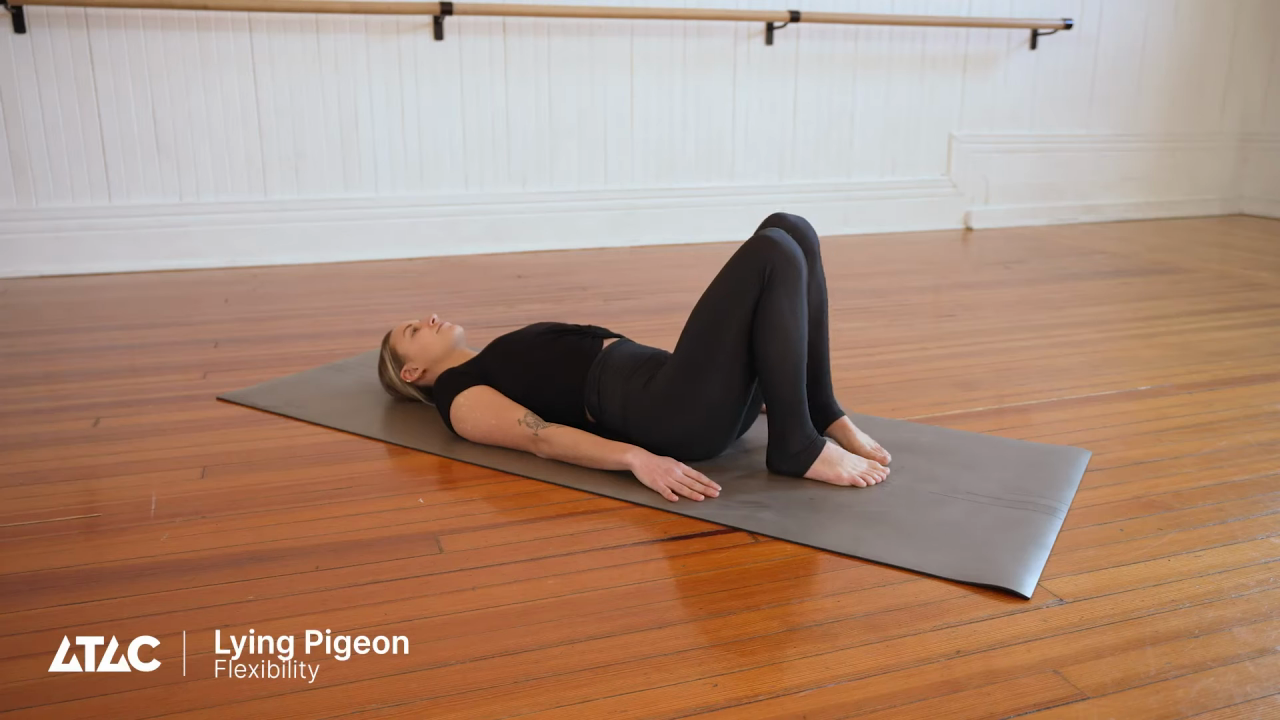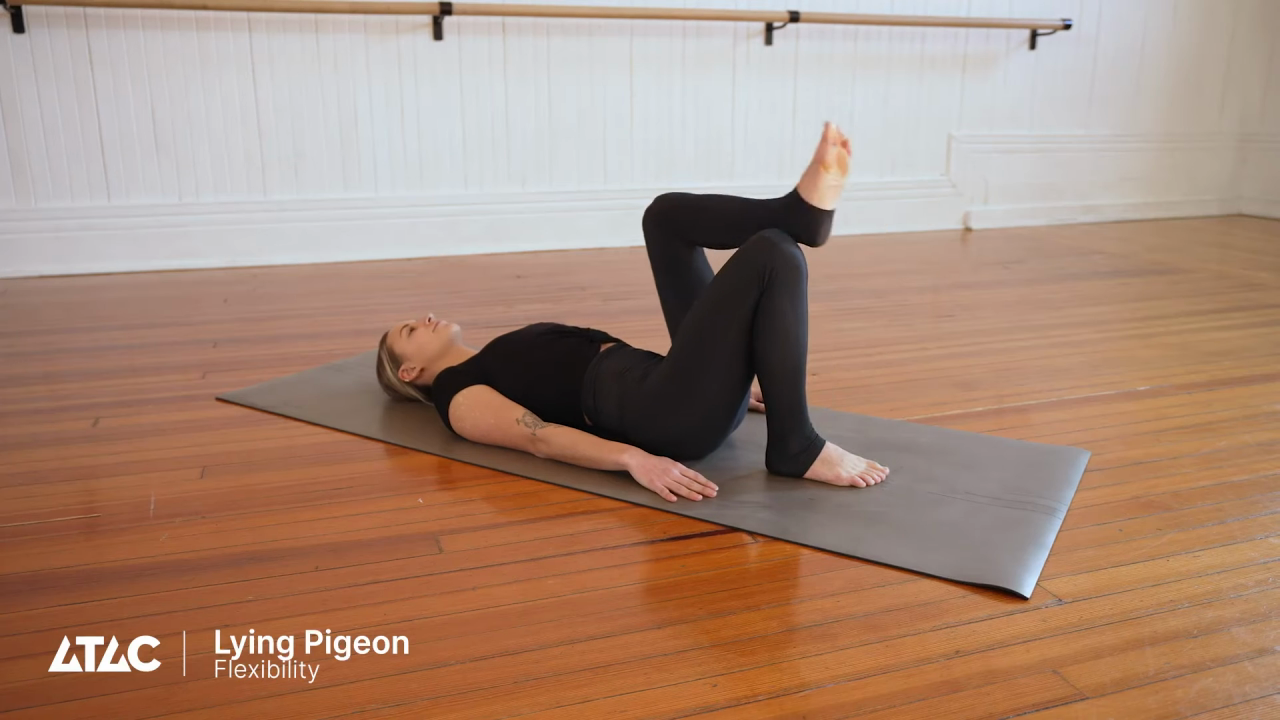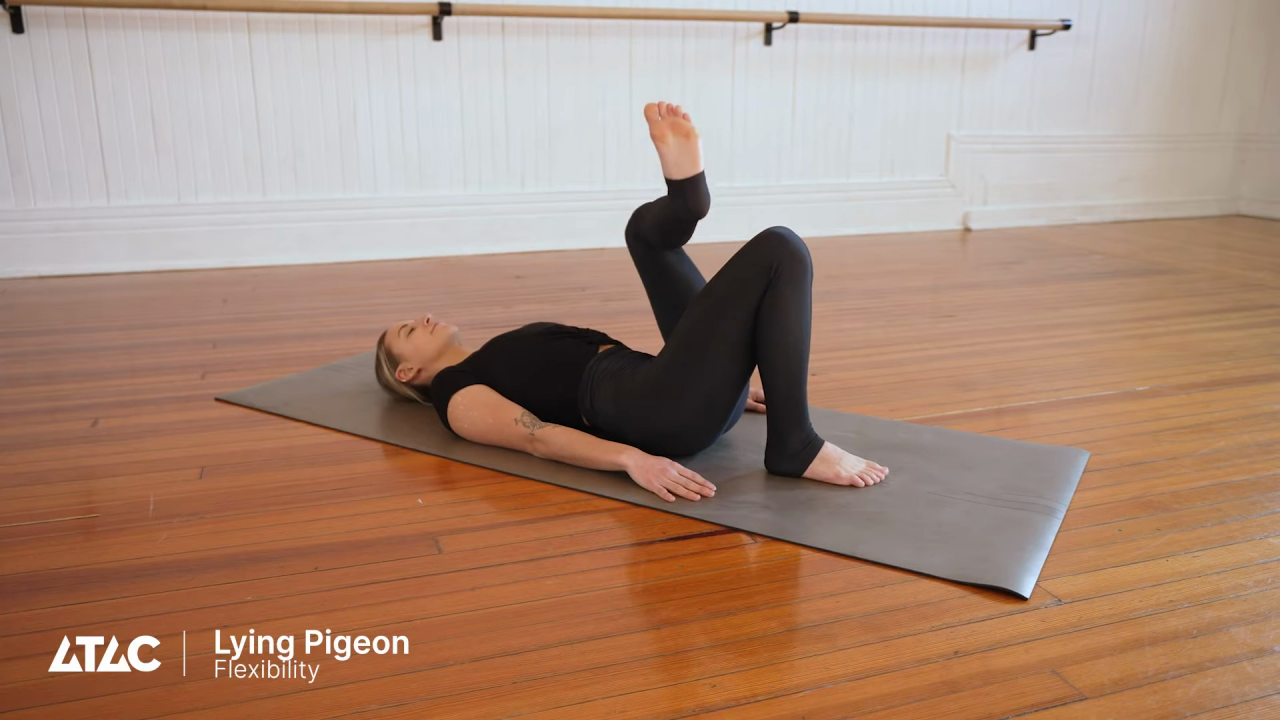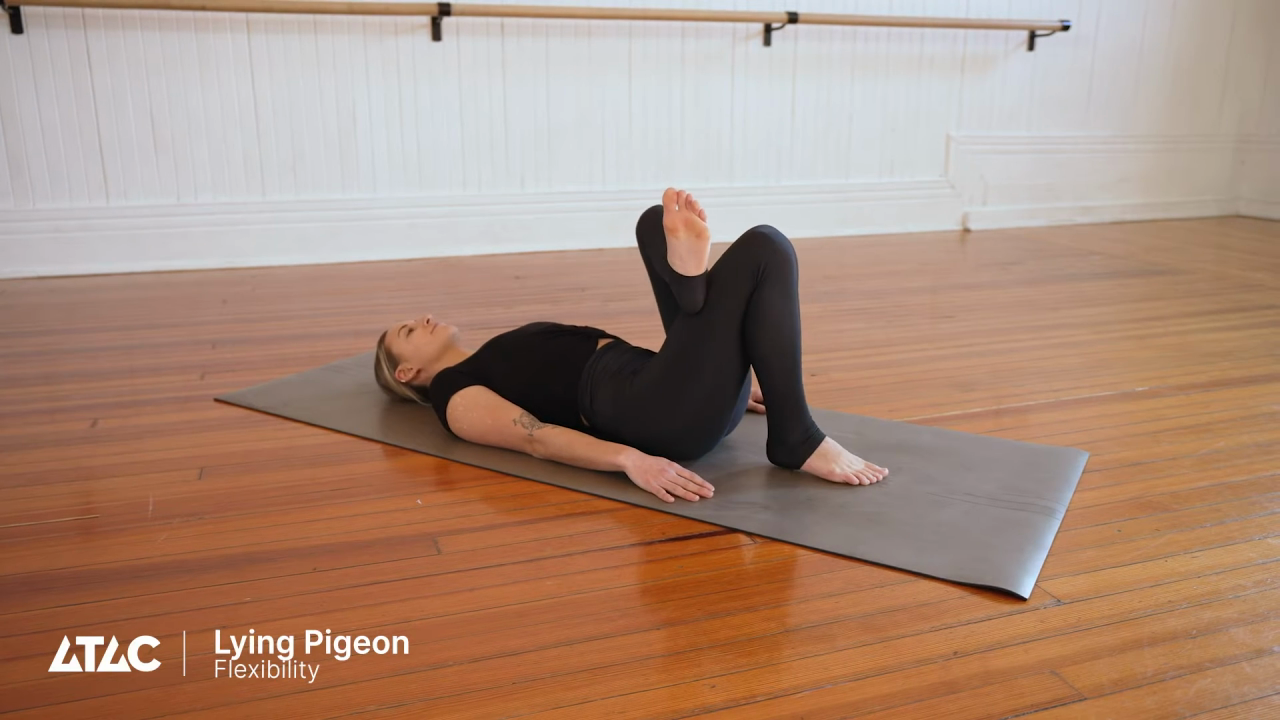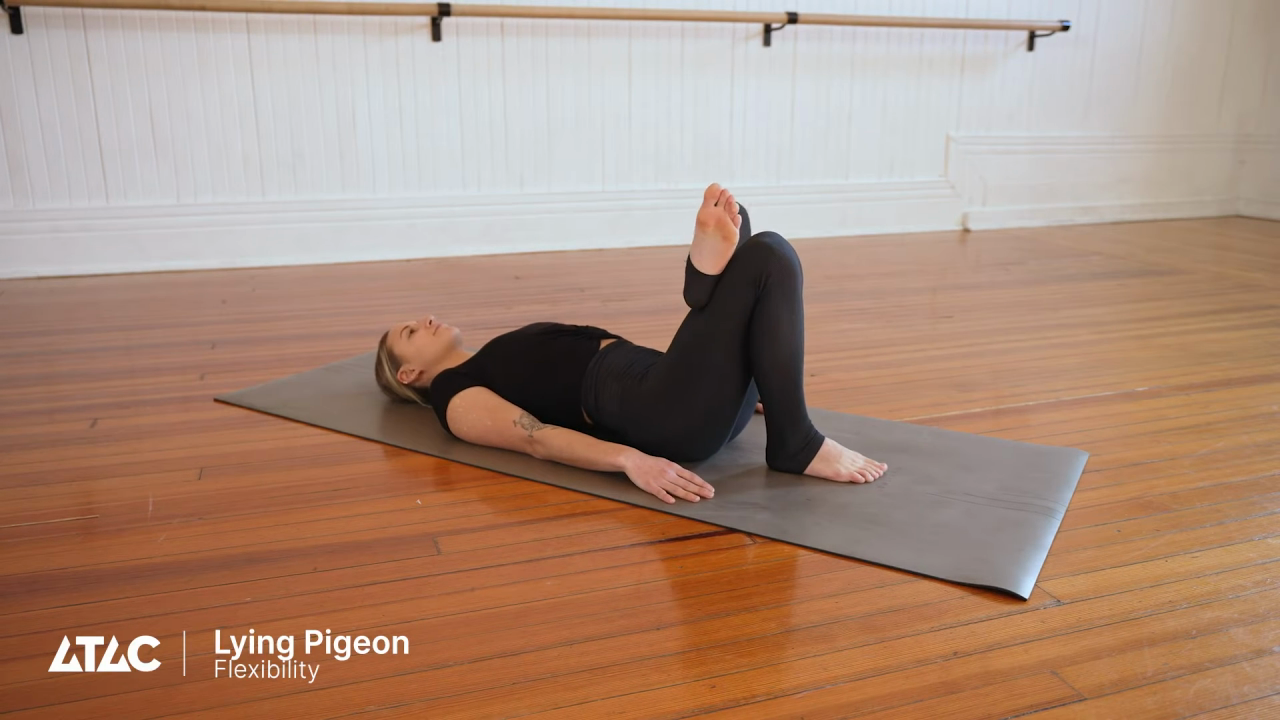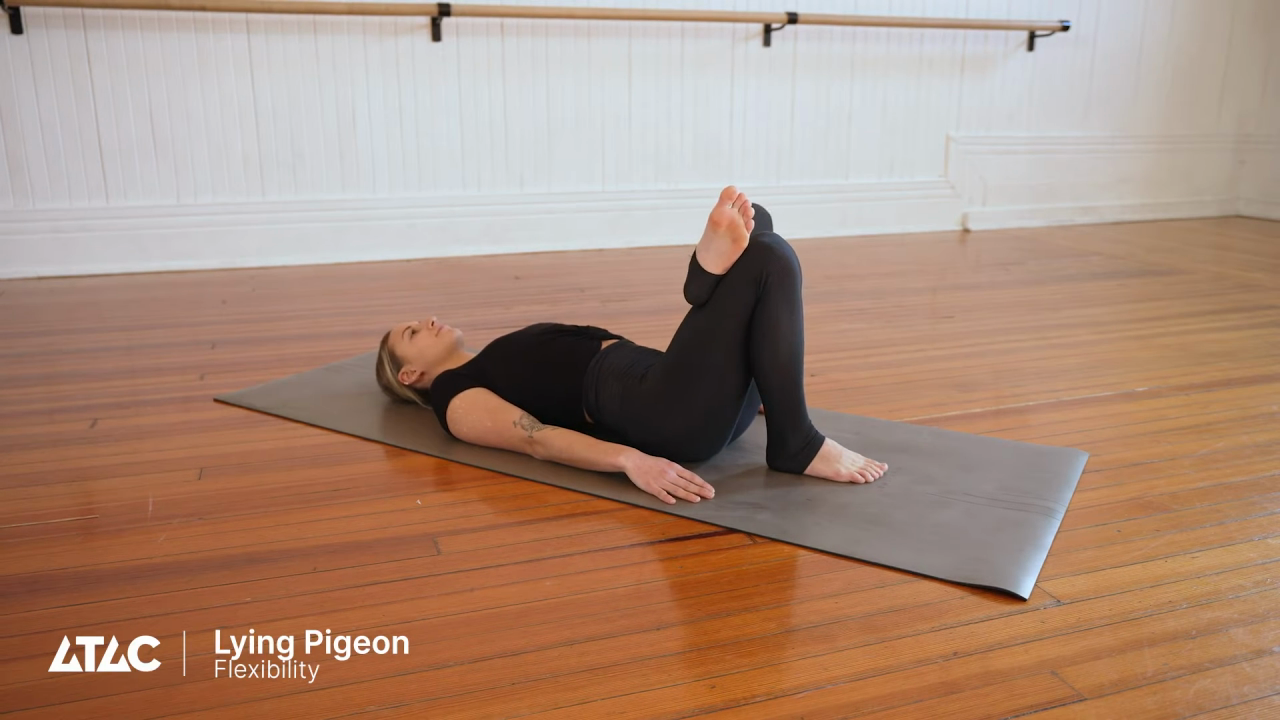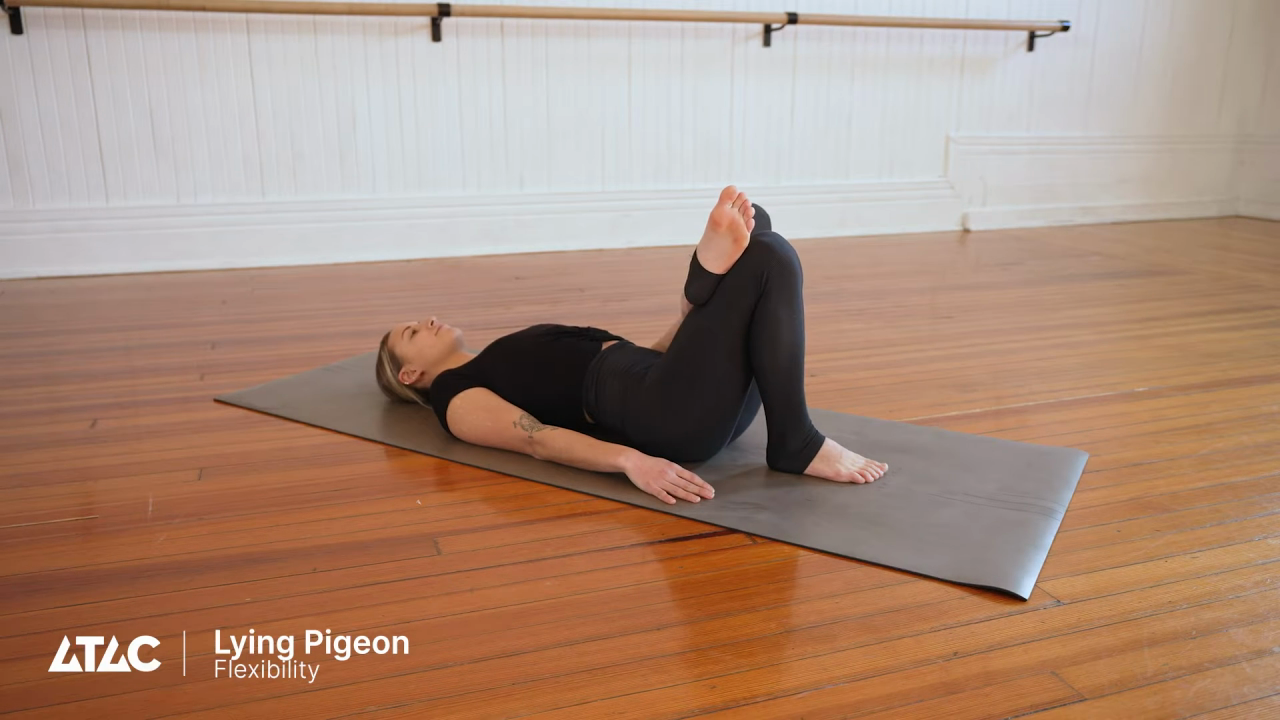
dt=0.7s
person 1, frame 1
left shoulder: (505, 363)
right shoulder: (463, 398)
right elbow: (541, 438)
left wrist: (749, 378)
right wrist: (636, 457)
left hip: (694, 394)
right hip: (675, 417)
left knee: (790, 230)
right knee: (774, 253)
left ankle: (822, 413)
right ankle: (798, 446)
person 1, frame 2
left shoulder: (501, 365)
right shoulder: (461, 398)
right elbow: (539, 438)
left wrist: (738, 374)
right wrist: (633, 458)
left hip: (689, 395)
right hip: (673, 418)
left knee: (668, 213)
right knee: (773, 254)
left ankle: (803, 209)
right ankle: (796, 448)
person 1, frame 3
left shoulder: (501, 364)
right shoulder: (459, 396)
right elbow: (536, 436)
left wrist: (732, 374)
right wrist: (632, 457)
left hip: (683, 393)
right hip: (663, 415)
right knee: (778, 252)
left ankle: (685, 190)
right ankle: (795, 447)
person 1, frame 4
left shoulder: (507, 365)
right shoulder: (458, 399)
right elbow: (535, 437)
left wrist: (733, 377)
right wrist: (629, 458)
left hip: (694, 398)
right hip: (666, 416)
right knee: (763, 249)
left ankle: (688, 272)
right ankle: (797, 441)
person 1, frame 5
left shoulder: (505, 366)
right shoulder: (459, 399)
right elbow: (537, 439)
left wrist: (739, 378)
right wrist: (631, 459)
left hip: (687, 395)
right hip: (664, 416)
left knee: (732, 216)
right knee: (768, 258)
left ankle: (709, 270)
right ankle: (797, 445)
person 1, frame 6
left shoulder: (507, 368)
right shoulder: (459, 400)
right elbow: (537, 439)
left wrist: (745, 383)
right wrist: (630, 459)
left hip: (680, 395)
right hip: (667, 417)
right knee: (767, 261)
right ankle: (797, 445)
person 1, frame 7
left shoulder: (506, 367)
right shoulder: (459, 399)
right elbow: (538, 439)
left wrist: (687, 325)
right wrist: (630, 460)
left hip: (691, 397)
right hip: (668, 416)
right knee: (766, 262)
right ankle: (797, 445)
